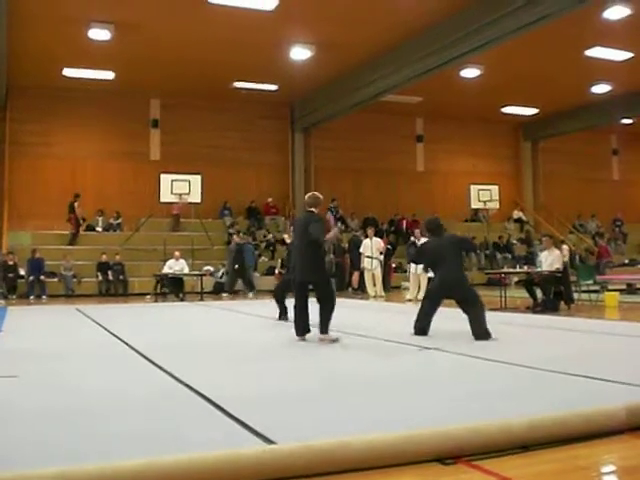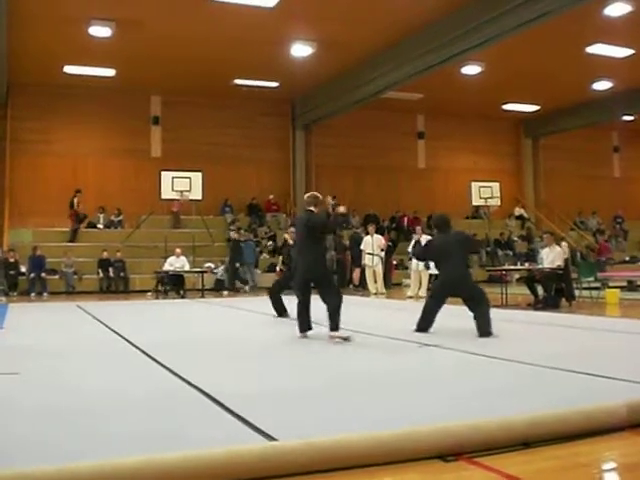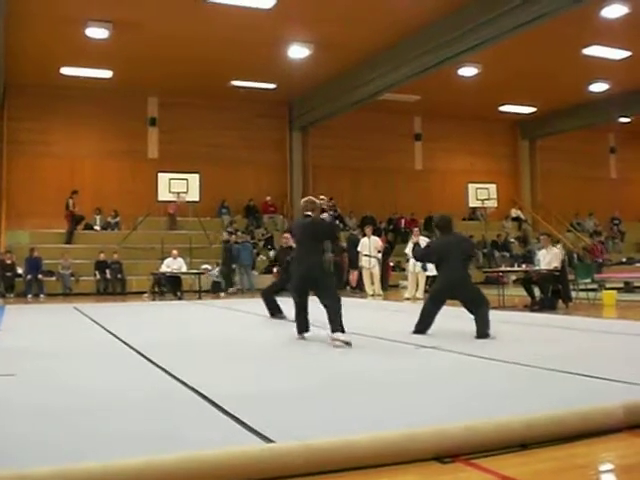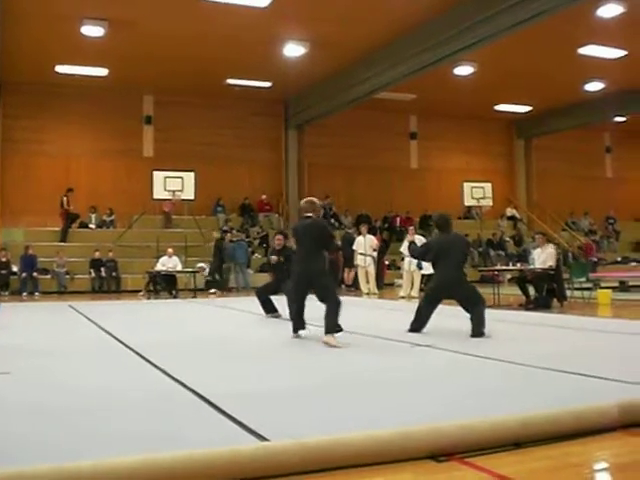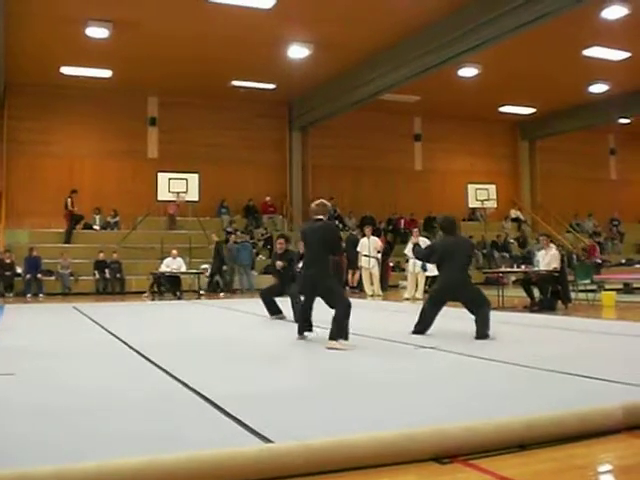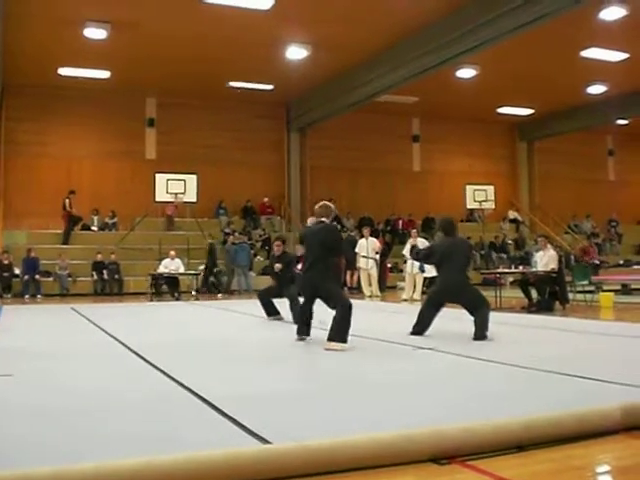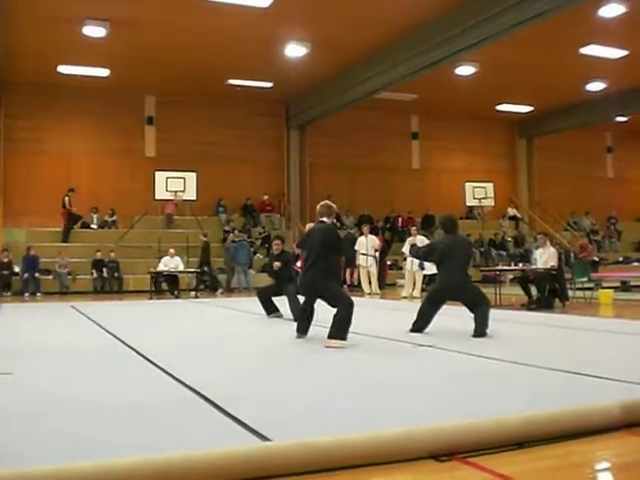
dt=0.1s
person 1, frame 1
left shoulder: (298, 219)
right shoulder: (316, 219)
right elbow: (316, 234)
right wrist: (328, 236)
left hip: (298, 267)
right hip: (314, 266)
left knee: (300, 300)
right knee: (327, 299)
left ankle: (301, 332)
right ankle: (324, 332)
person 1, frame 2
left shoulder: (299, 218)
right shoulder: (316, 217)
right elbow: (330, 227)
left wrist: (330, 212)
right wrist: (339, 213)
left hip: (300, 265)
right hip: (316, 265)
left knee: (303, 298)
right knee: (334, 296)
left ankle: (303, 329)
right ankle: (334, 330)
person 1, frame 3
left shoulder: (296, 225)
right shoulder: (319, 223)
right elbow: (334, 237)
left hip: (299, 269)
right hip: (316, 268)
left knee: (300, 300)
right knee: (332, 299)
left ankle: (301, 331)
right ankle: (337, 332)
person 1, frame 4
left shoulder: (297, 227)
right shoulder: (320, 224)
right elbow: (330, 245)
left hip: (299, 270)
right hip: (317, 270)
left knee: (296, 299)
right knee: (333, 300)
left ankle: (296, 329)
right ankle: (330, 333)
person 1, frame 5
left shoulder: (306, 228)
right shoulder: (330, 227)
right elbow: (337, 250)
left hip: (308, 274)
right hip: (323, 274)
left knee: (307, 301)
right knee: (343, 304)
left ankle: (302, 331)
right ankle: (335, 339)
person 1, frame 6
left shoulder: (308, 230)
right shoulder: (331, 229)
left elbow: (301, 240)
right elbow: (339, 252)
left hip: (307, 276)
right hip: (323, 277)
left knee: (307, 302)
right knee: (344, 305)
left ankle: (302, 332)
right ankle: (333, 340)
person 1, frame 7
left shoulder: (312, 230)
right shoulder: (330, 229)
left elbow: (301, 245)
right elbow: (340, 251)
left hip: (308, 277)
right hip: (322, 278)
left knee: (309, 302)
right knee: (346, 303)
left ankle: (301, 330)
right ankle: (334, 338)
person 2, frame 1
left shoulder: (427, 246)
right shoulder: (453, 239)
left elbow: (415, 259)
right elbow: (471, 246)
right wrist: (459, 245)
left hip: (441, 281)
right hip: (459, 280)
left knee: (428, 303)
right knee: (474, 305)
left ankle: (420, 330)
right ankle: (482, 333)
person 2, frame 2
left shoulder: (433, 243)
right shoulder: (460, 236)
left elbow: (418, 255)
right elbow: (475, 248)
left hip: (445, 279)
right hip: (463, 278)
left knee: (433, 301)
right knee: (481, 302)
left ankle: (422, 327)
right ankle: (484, 330)
person 2, frame 3
left shoulder: (435, 244)
right shoulder: (464, 240)
left elbow: (419, 256)
right elbow: (471, 256)
left wrist: (415, 244)
left hip: (444, 281)
right hip: (462, 280)
left knee: (431, 304)
right knee: (481, 304)
left ankle: (420, 328)
right ankle: (482, 332)
person 2, frame 4
left shoulder: (433, 242)
right shoulder: (461, 240)
left elbow: (417, 254)
right elbow: (465, 257)
left wrist: (411, 243)
left hip: (440, 280)
right hip: (458, 280)
left knee: (427, 303)
right knee: (477, 303)
left ankle: (415, 327)
right ankle: (477, 331)
person 2, frame 5
left shoulder: (438, 244)
right shoulder: (467, 243)
left elbow: (422, 255)
right elbow: (469, 260)
left wrist: (415, 244)
left hip: (444, 283)
right hip: (463, 282)
left knee: (431, 304)
right knee: (482, 305)
left ankle: (419, 329)
right ankle: (482, 333)
person 2, frame 6
left shoulder: (437, 246)
right shoulder: (466, 244)
left elbow: (420, 256)
right elbow: (468, 261)
left wrist: (413, 247)
left hip: (443, 284)
right hip: (462, 284)
left knee: (429, 306)
right knee: (481, 306)
left ankle: (417, 330)
right ankle: (480, 334)
person 2, frame 7
left shoulder: (438, 243)
right shoulder: (466, 242)
left elbow: (421, 253)
right elbow: (468, 259)
left wrist: (413, 245)
left hip: (443, 282)
right hip: (462, 282)
left knee: (429, 303)
right knee: (482, 304)
left ankle: (417, 327)
right ankle: (480, 331)
